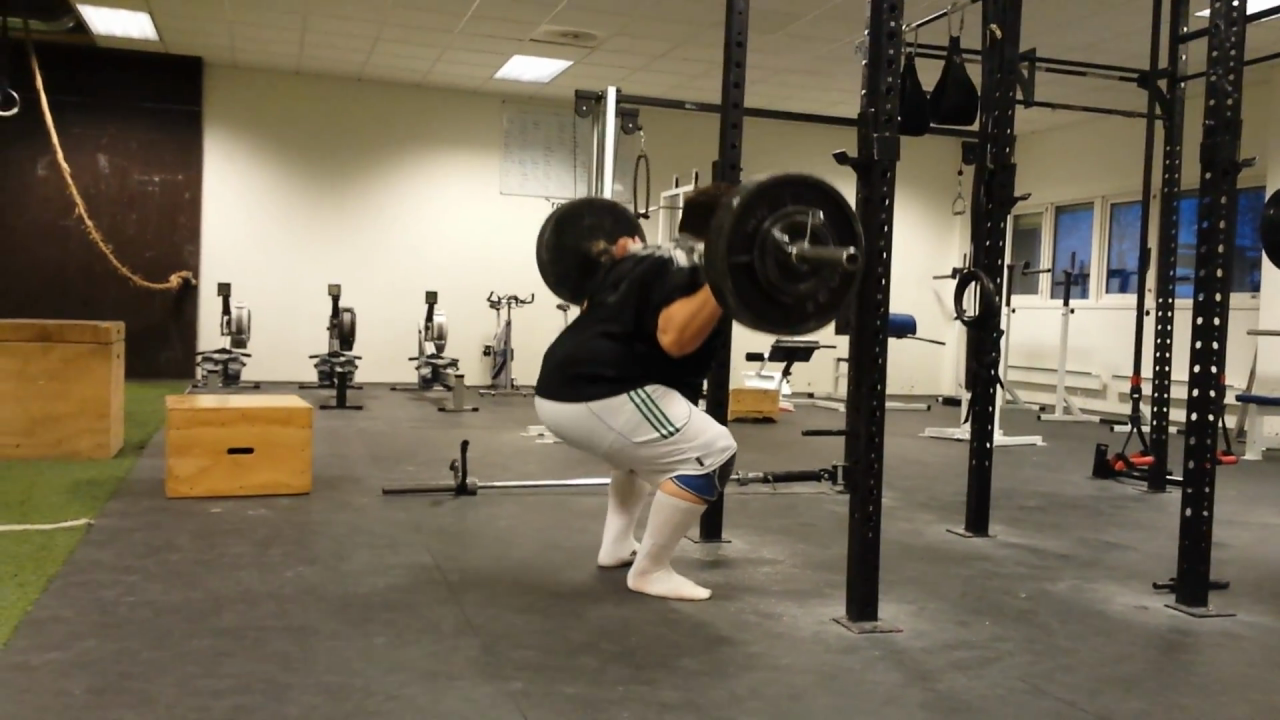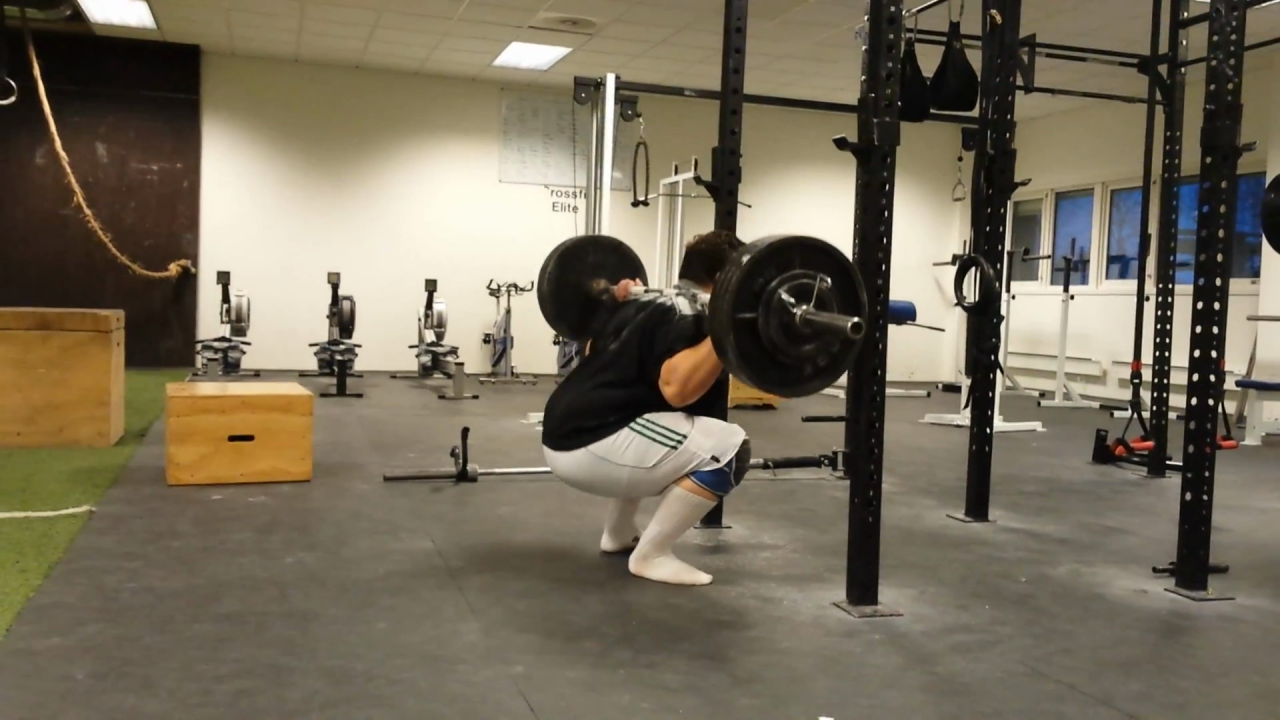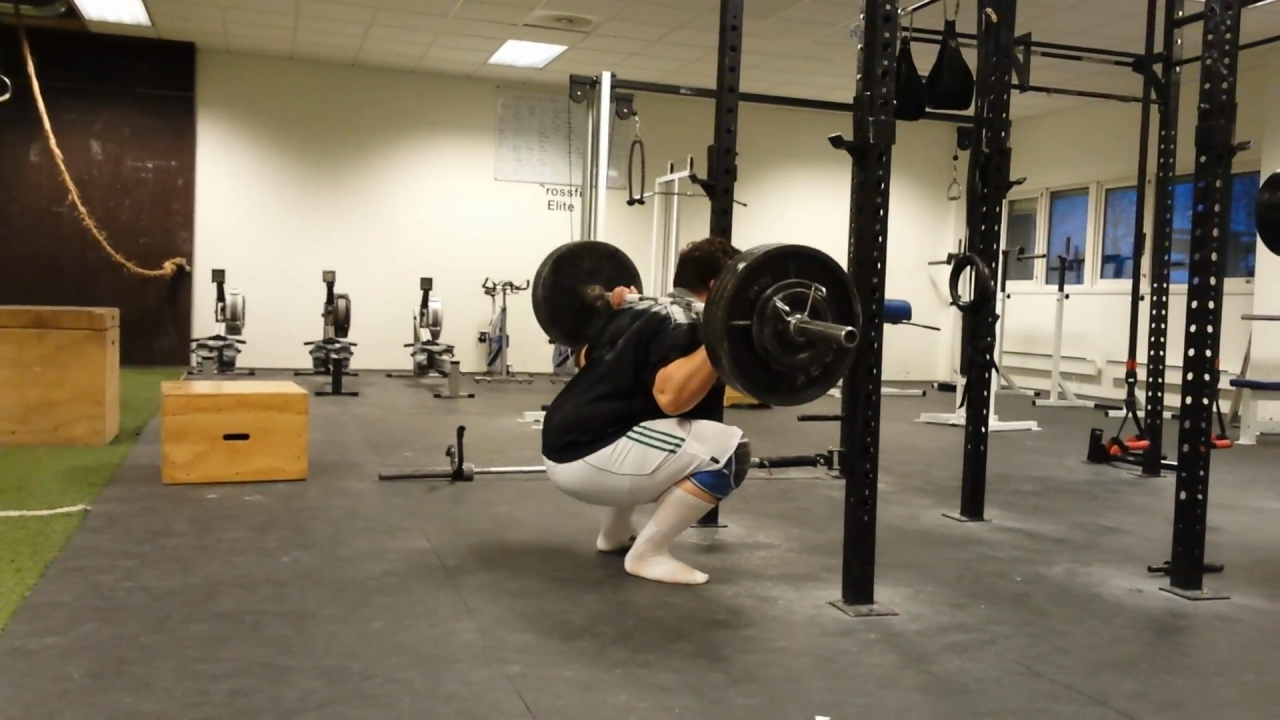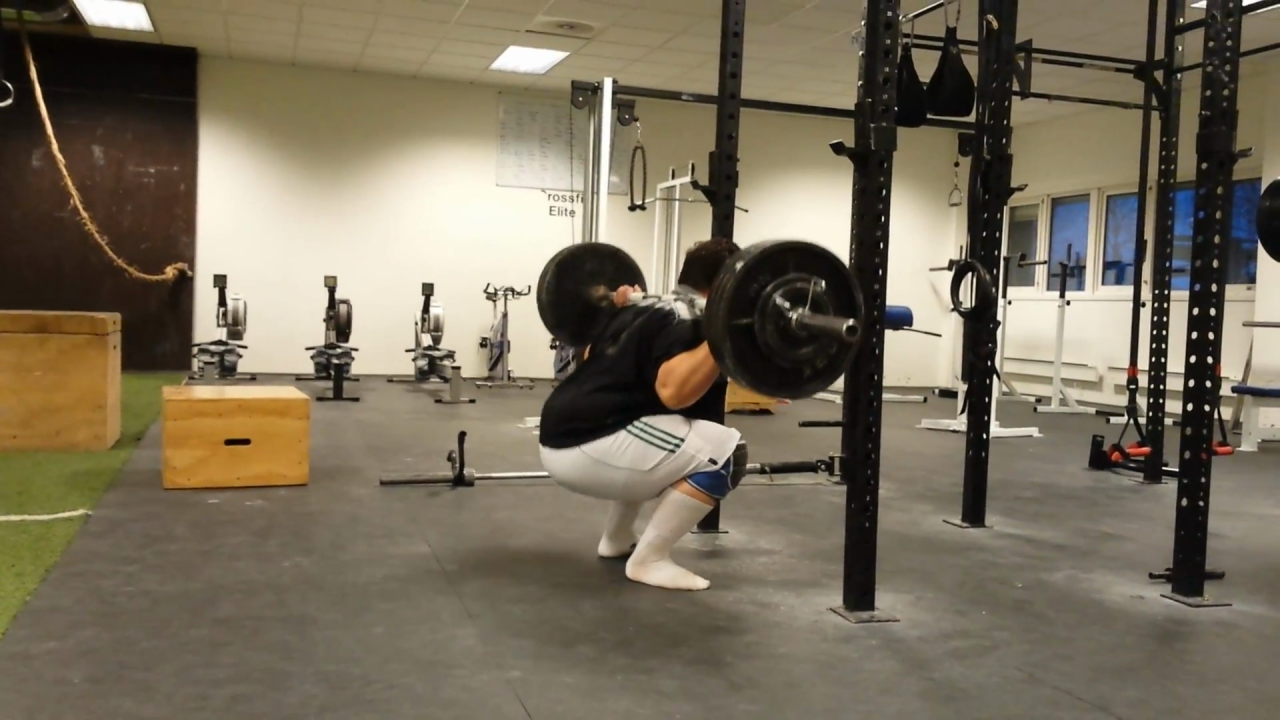
dt=0.4s
person 1, frame 1
left shoulder: (641, 258)
right shoulder: (692, 272)
left elbow: (591, 309)
right elbow: (675, 337)
left wrist: (615, 260)
left hip: (558, 391)
right hip: (591, 396)
left knee: (648, 445)
right knee: (711, 453)
left ankle: (617, 545)
right ankle: (650, 570)
person 1, frame 2
left shoulder: (644, 304)
right shoulder: (689, 319)
left elbow: (592, 352)
right elbow: (677, 389)
left wrist: (619, 303)
left hip: (565, 436)
right hip: (592, 445)
right knee: (728, 450)
left ankle: (619, 532)
right ankle: (651, 555)
person 1, frame 3
left shoulder: (637, 311)
right shoulder: (683, 327)
left elbow: (586, 361)
right elbow: (671, 397)
left wrist: (614, 311)
left hip: (564, 448)
right hip: (592, 458)
right knee: (729, 452)
left ankle: (616, 532)
right ankle: (647, 554)
person 1, frame 4
left shoulder: (644, 309)
right shoulder: (687, 324)
left elbow: (592, 358)
right elbow: (673, 391)
left wrist: (619, 311)
left hip: (560, 443)
right hip: (588, 448)
left knee: (661, 450)
right knee: (721, 452)
left ankle: (618, 538)
right ankle: (649, 561)
